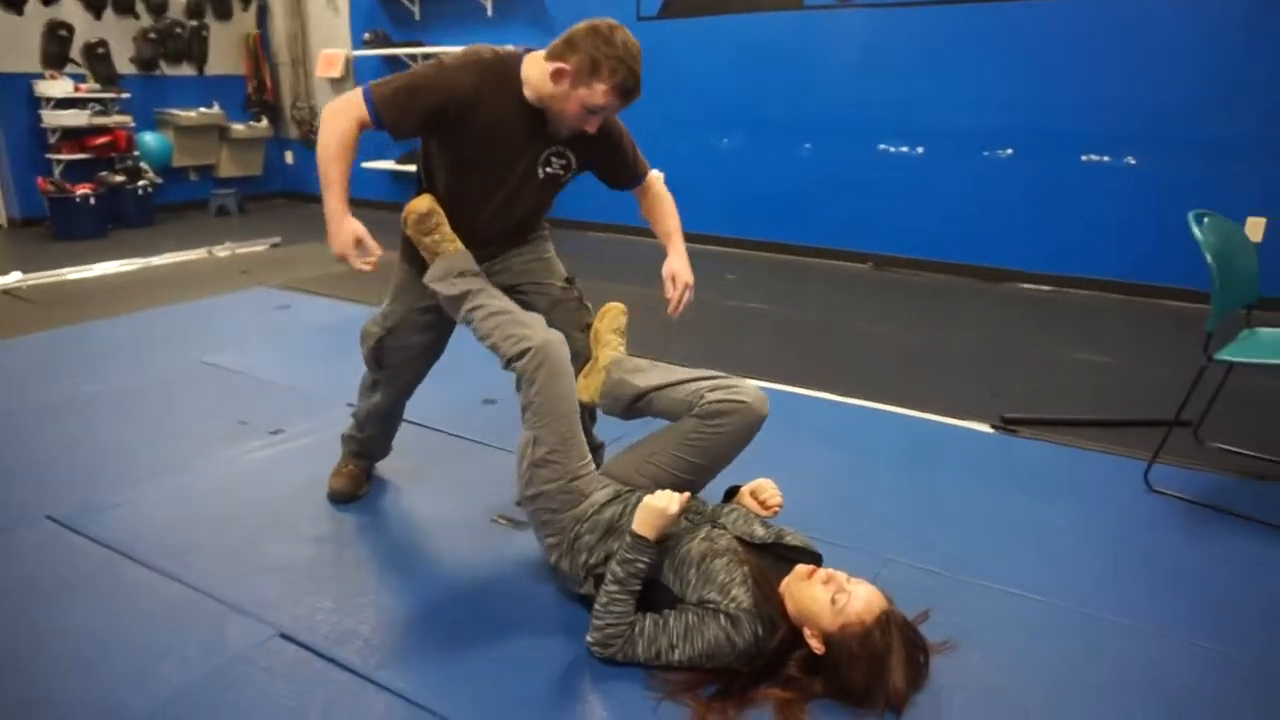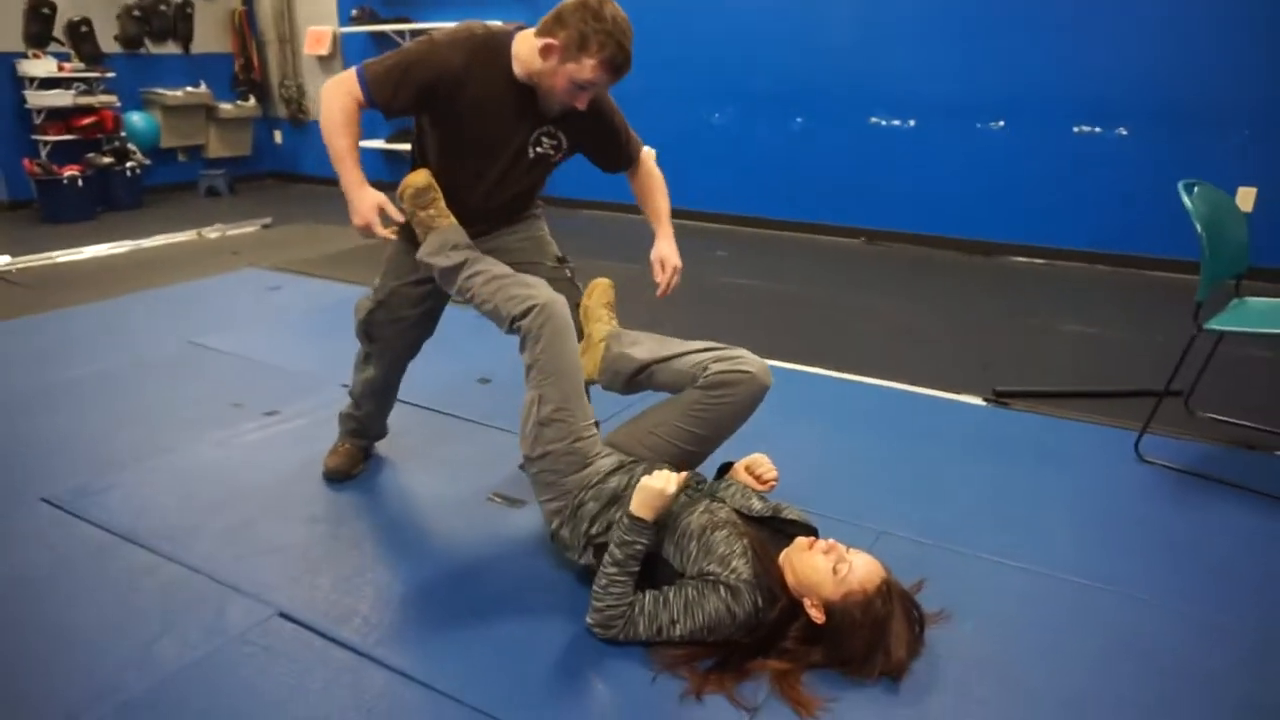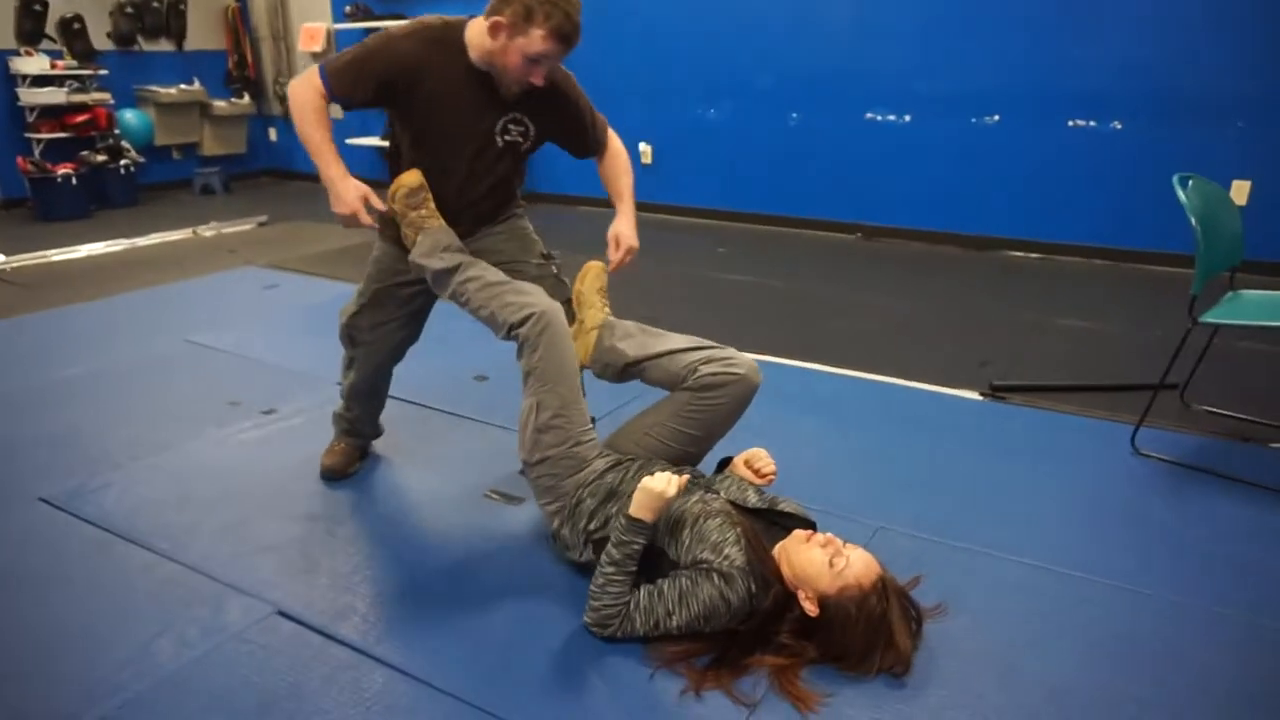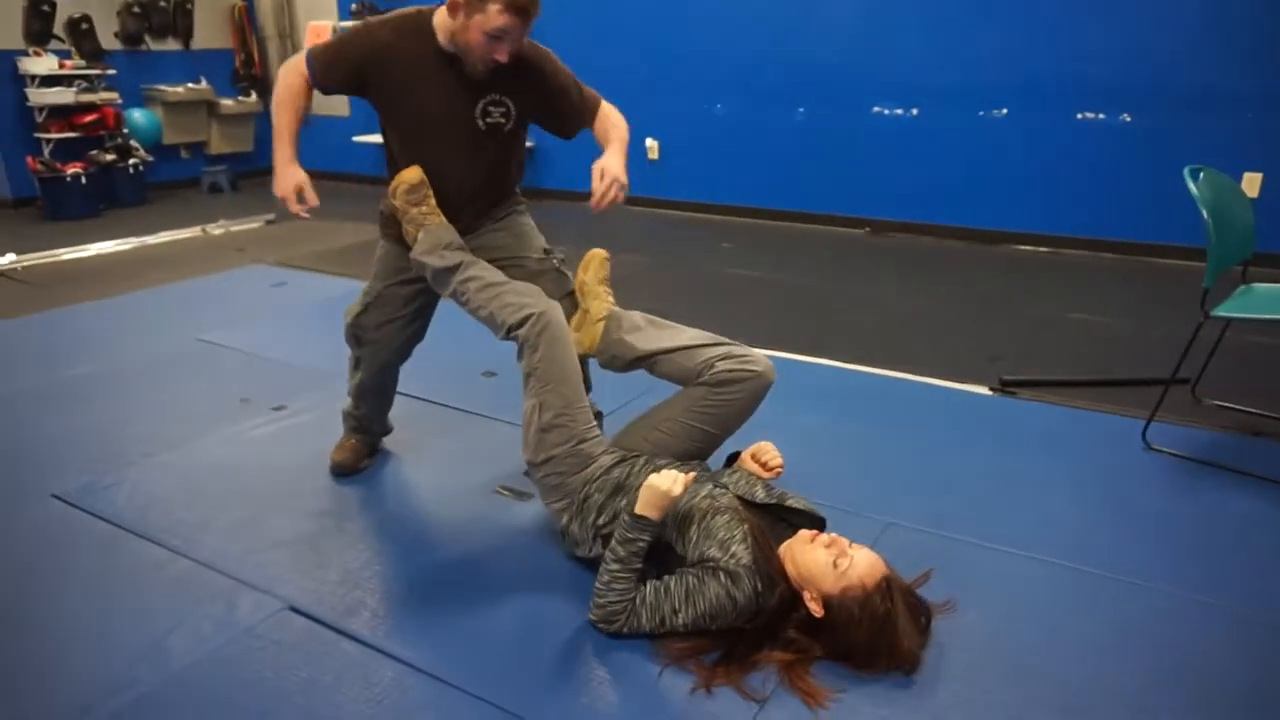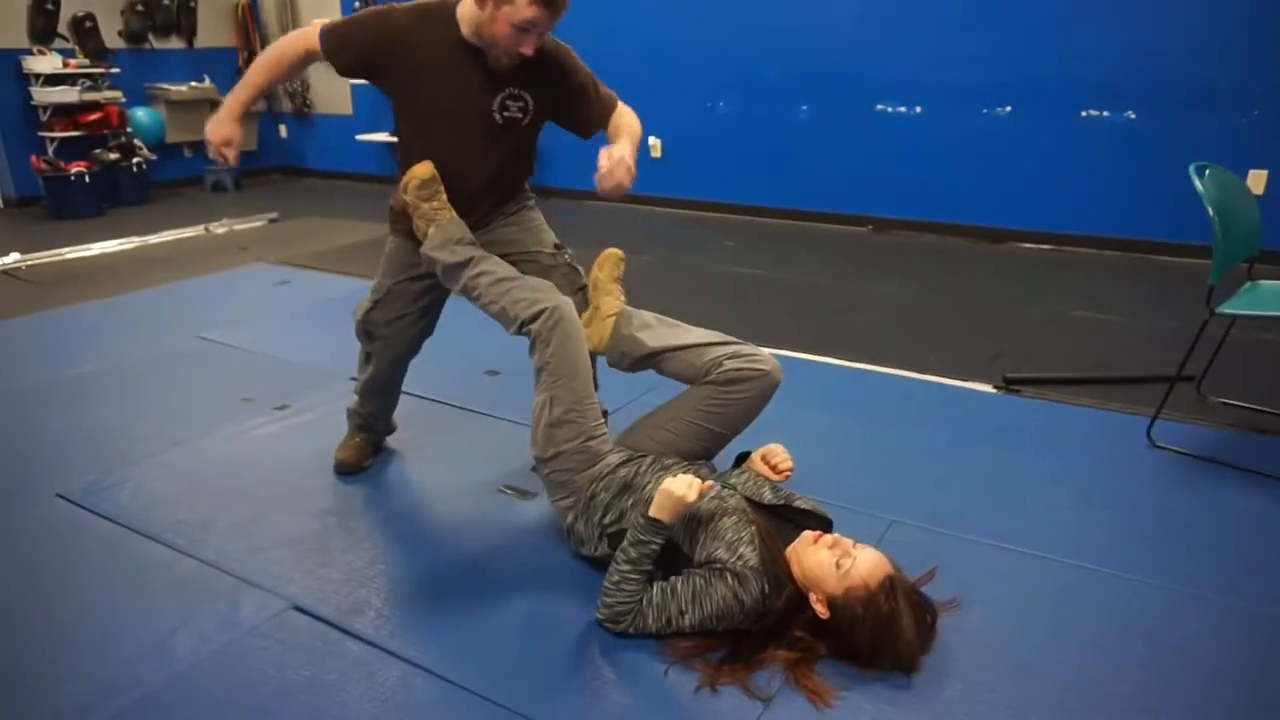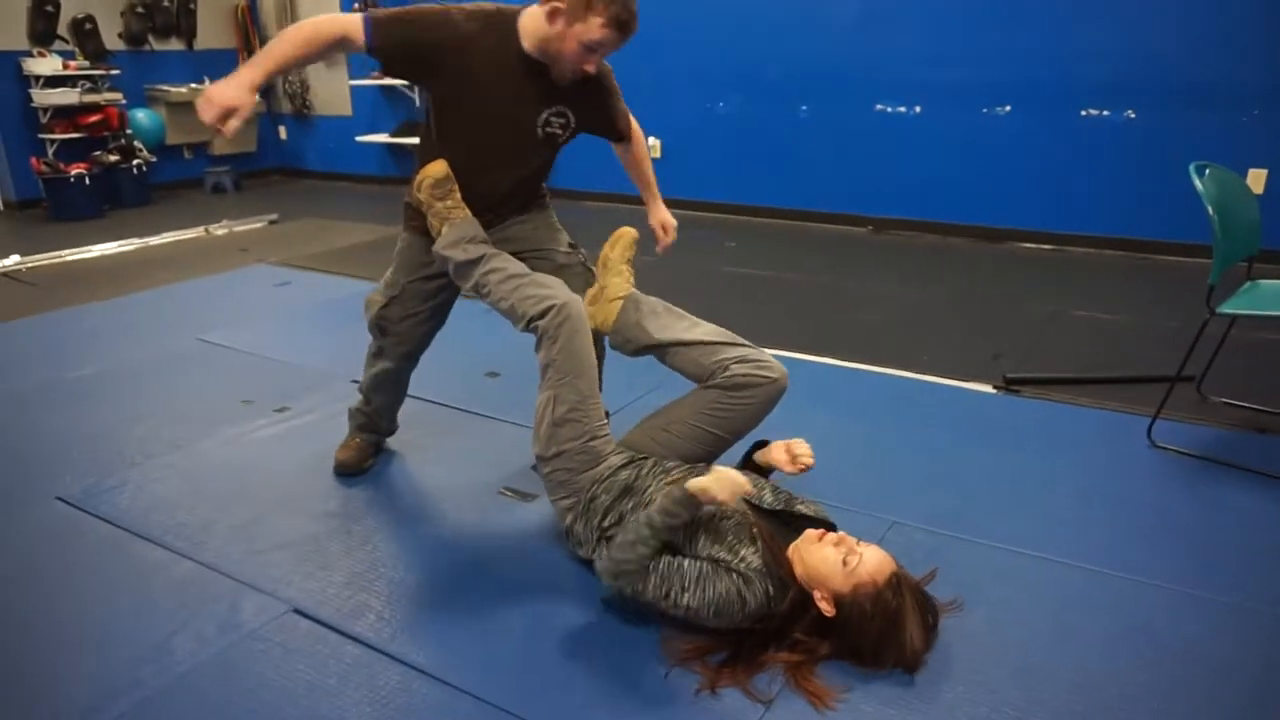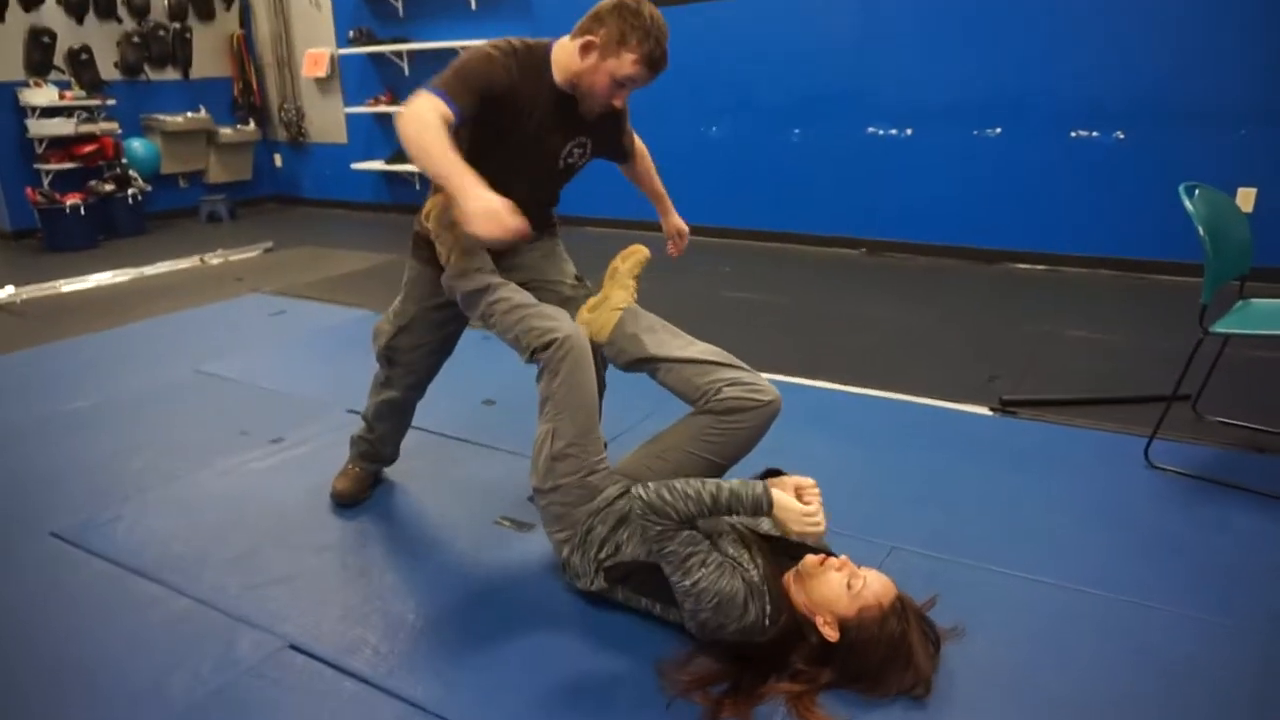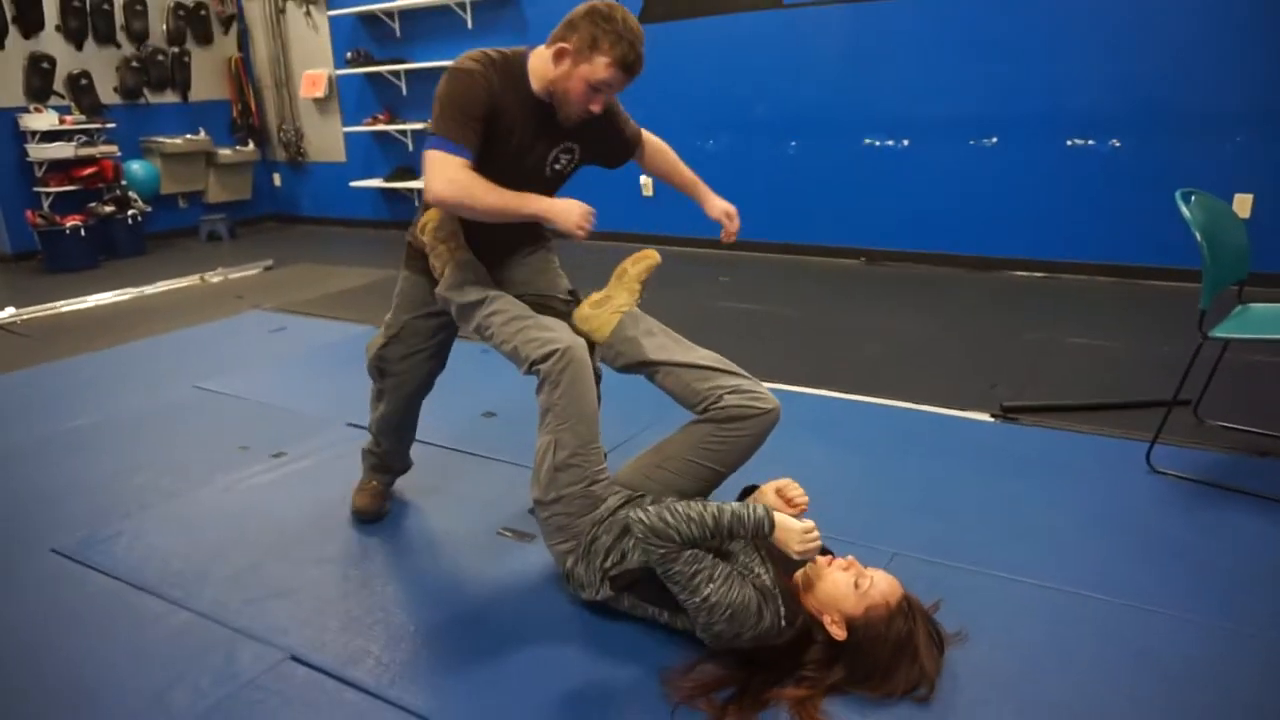
dt=0.2s
person 1, frame 1
left shoulder: (737, 630)
right shoulder: (795, 559)
left elbow: (608, 638)
left wrist: (641, 537)
right wrist: (742, 500)
left hip: (582, 530)
right hip: (627, 498)
left knee: (542, 348)
right knee: (741, 403)
left ankle: (450, 263)
right ankle: (611, 376)
person 1, frame 2
left shoulder: (736, 600)
right shoulder: (790, 529)
left elbow: (609, 619)
left wrist: (639, 519)
right wrist: (734, 476)
left hip: (584, 499)
right hip: (628, 471)
left knee: (544, 308)
right knee: (745, 375)
left ankle: (443, 241)
right ankle: (607, 352)
person 1, frame 3
left shoulder: (731, 589)
right shoulder: (788, 525)
left elbow: (606, 616)
left wrist: (638, 519)
right wrist: (734, 471)
left hip: (583, 497)
right hip: (634, 468)
left knee: (541, 315)
right knee: (733, 374)
left ankle: (433, 243)
right ankle: (598, 338)
person 1, frame 4
left shoulder: (737, 588)
right shoulder: (798, 521)
left elbow: (612, 612)
left wrist: (643, 516)
right wrist: (744, 464)
left hip: (590, 495)
right hip: (635, 464)
left knee: (539, 317)
right knee: (747, 371)
left ankle: (433, 238)
right ankle: (603, 325)
person 1, frame 5
left shoulder: (744, 590)
right shoulder: (804, 523)
left elbow: (619, 613)
left wrist: (656, 519)
right wrist: (753, 466)
left hip: (596, 494)
right hip: (643, 465)
left knee: (551, 313)
right knee: (755, 371)
left ankle: (444, 235)
right ankle: (614, 326)
person 1, frame 6
left shoulder: (745, 592)
right shoulder: (805, 522)
left elbow: (620, 571)
left wrist: (687, 496)
right wrist: (765, 458)
left hip: (594, 495)
right hip: (641, 466)
left knee: (559, 309)
right knee: (761, 376)
left ankle: (457, 232)
right ankle: (619, 308)
person 1, frame 7
left shoulder: (739, 608)
right shoulder: (802, 558)
left elbow: (651, 504)
left wrist: (763, 497)
right wrist: (775, 489)
left hip: (589, 528)
right hip: (622, 498)
left knee: (561, 338)
right knee: (754, 399)
left ankle: (467, 270)
right ankle: (616, 321)
person 1, frame 8
left shoulder: (748, 615)
right shoulder: (801, 562)
left elbow: (653, 529)
left wrist: (761, 517)
right wrist: (761, 504)
left hip: (588, 540)
right hip: (625, 504)
left knee: (561, 351)
right knee: (753, 407)
left ankle: (459, 277)
right ankle: (615, 321)
person 2, frame 1
left shoulder: (596, 125)
right shoulder: (465, 80)
left elbow: (647, 185)
right elbow: (342, 113)
left wrist: (676, 251)
right wrist: (337, 215)
left hip: (518, 246)
left knee: (578, 353)
right knee: (393, 360)
right ankle: (359, 454)
person 2, frame 2
left shoulder: (588, 105)
right shoulder: (455, 56)
left elbow: (639, 165)
right elbow: (340, 92)
left wrist: (664, 235)
right wrist: (356, 188)
left hip: (511, 225)
right knee: (385, 335)
right ankle: (357, 433)
person 2, frame 3
left shoulder: (552, 88)
right shoulder: (413, 49)
left elbow: (607, 145)
right elbow: (306, 87)
left wrist: (624, 214)
right wrist: (335, 178)
left hip: (494, 224)
right knee: (369, 338)
right ankle: (353, 433)
person 2, frame 4
left shoulder: (529, 65)
right shoulder: (388, 40)
left elbow: (604, 115)
right elbow: (296, 72)
left wrist: (614, 155)
right wrist: (286, 162)
left hip: (495, 219)
right knee: (375, 340)
right ankle: (363, 431)
person 2, frame 5
left shoulder: (550, 60)
left elbow: (620, 114)
right elbow: (304, 44)
left wrist: (623, 148)
right wrist: (232, 111)
left hip: (506, 215)
right knee: (385, 338)
right ankle: (367, 430)
person 2, frame 6
left shoulder: (591, 78)
left elbow: (626, 131)
left wrist: (654, 201)
right wrist: (246, 81)
left hip: (522, 217)
right knee: (397, 335)
right ankle: (368, 430)
person 2, frame 7
left shoulder: (605, 108)
right shoulder: (497, 67)
left elbow: (627, 150)
right elbow: (418, 118)
left wrist: (666, 211)
right wrist: (471, 192)
left hip: (528, 241)
right hip: (449, 239)
right knee: (405, 363)
right ankle: (367, 458)
person 2, frame 8
left shoulder: (596, 110)
right shoulder: (476, 78)
left elbow: (641, 146)
right elbow: (443, 186)
left wrist: (707, 198)
right wrist: (547, 209)
left hip: (521, 253)
right knee: (400, 374)
right ankle: (380, 471)
